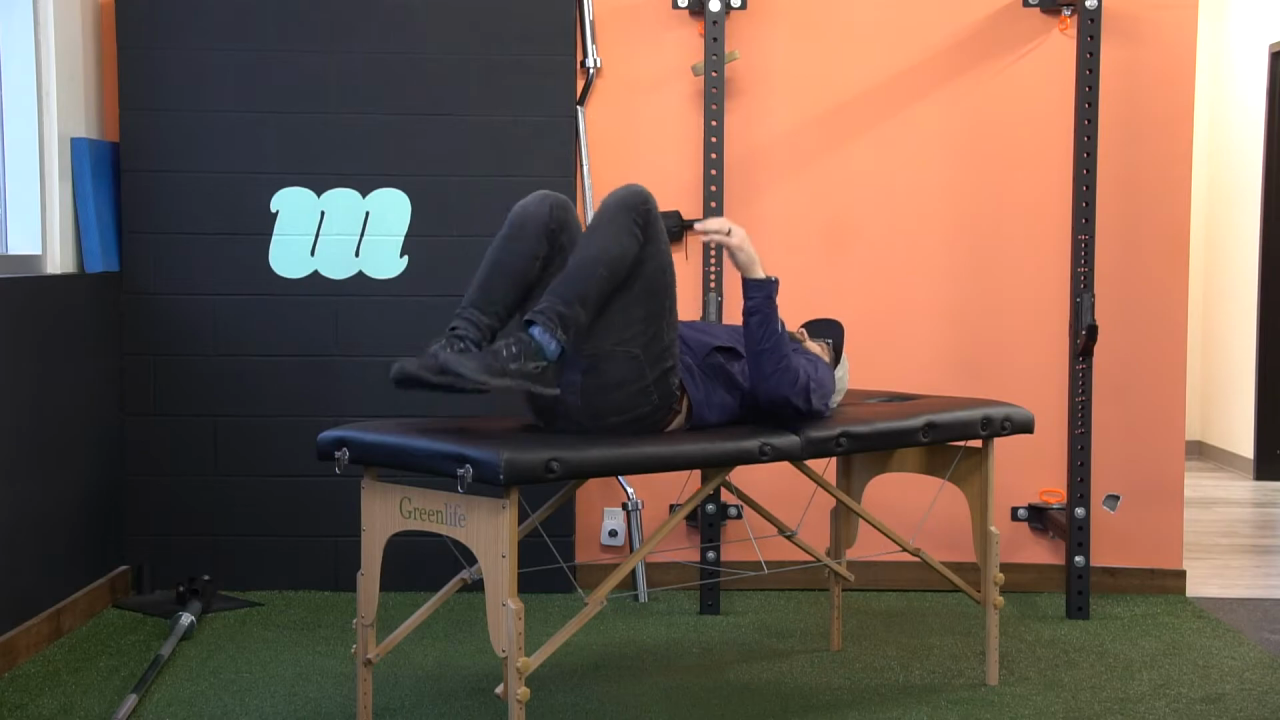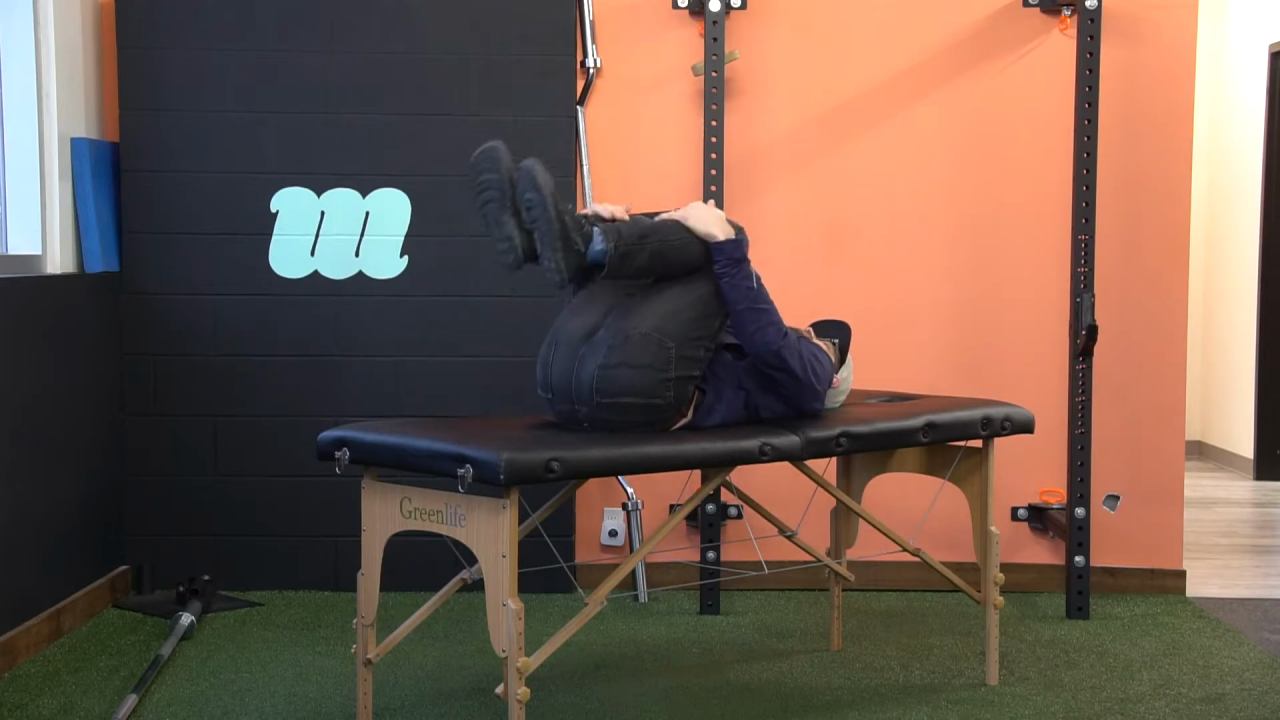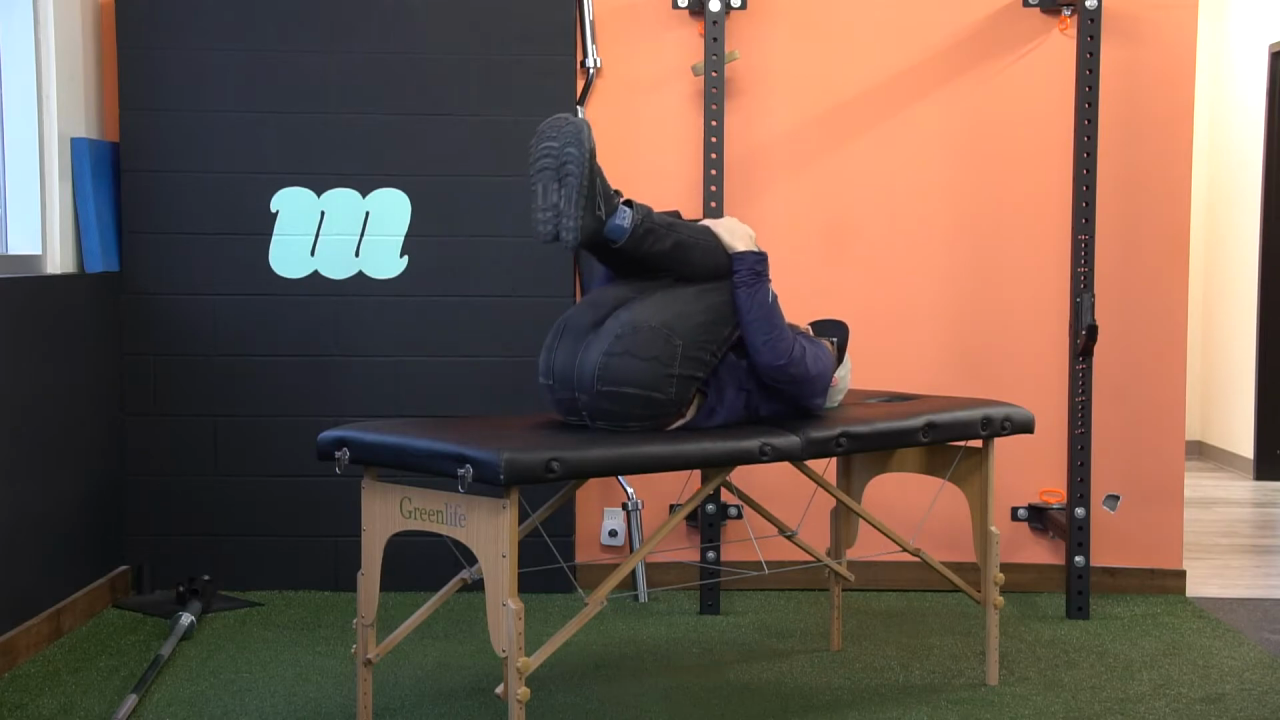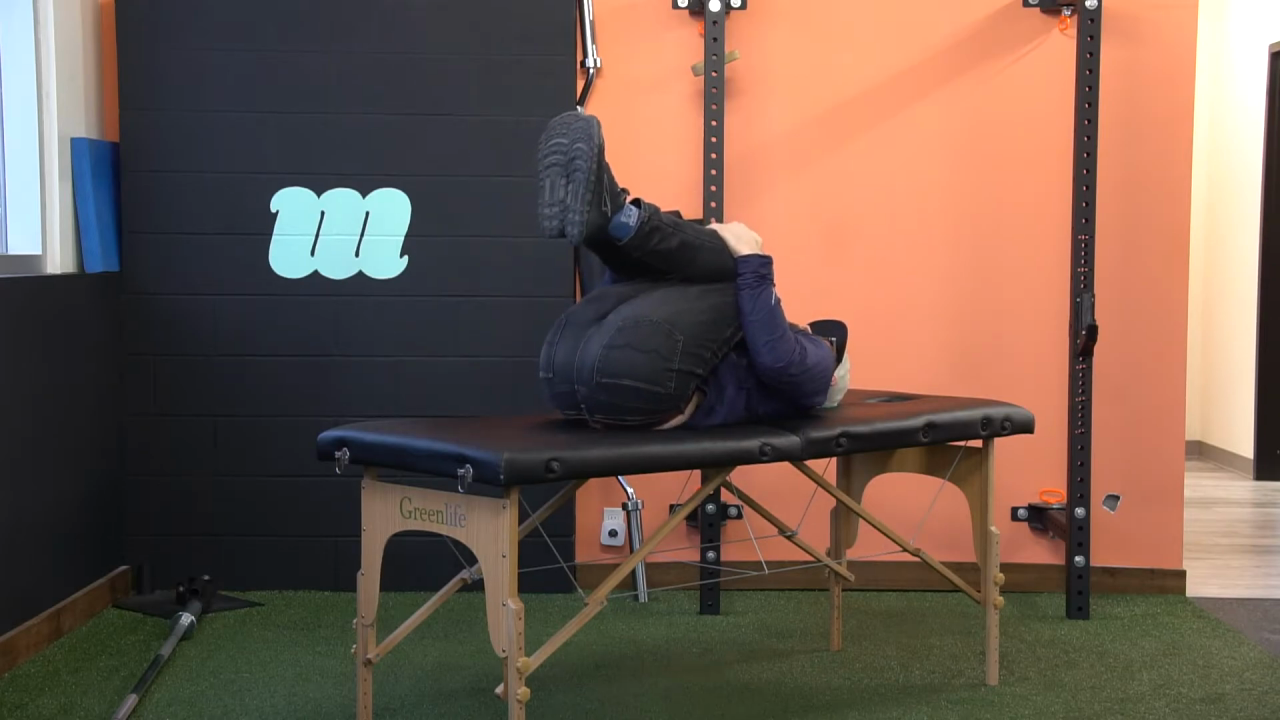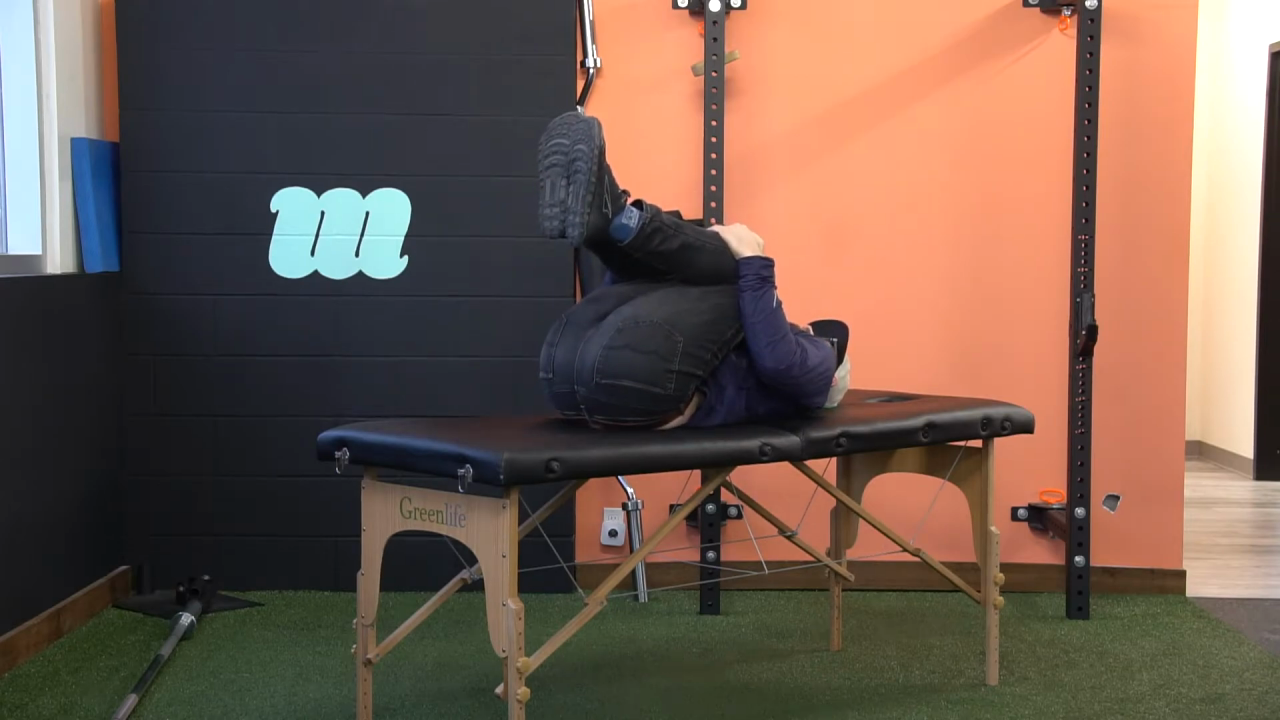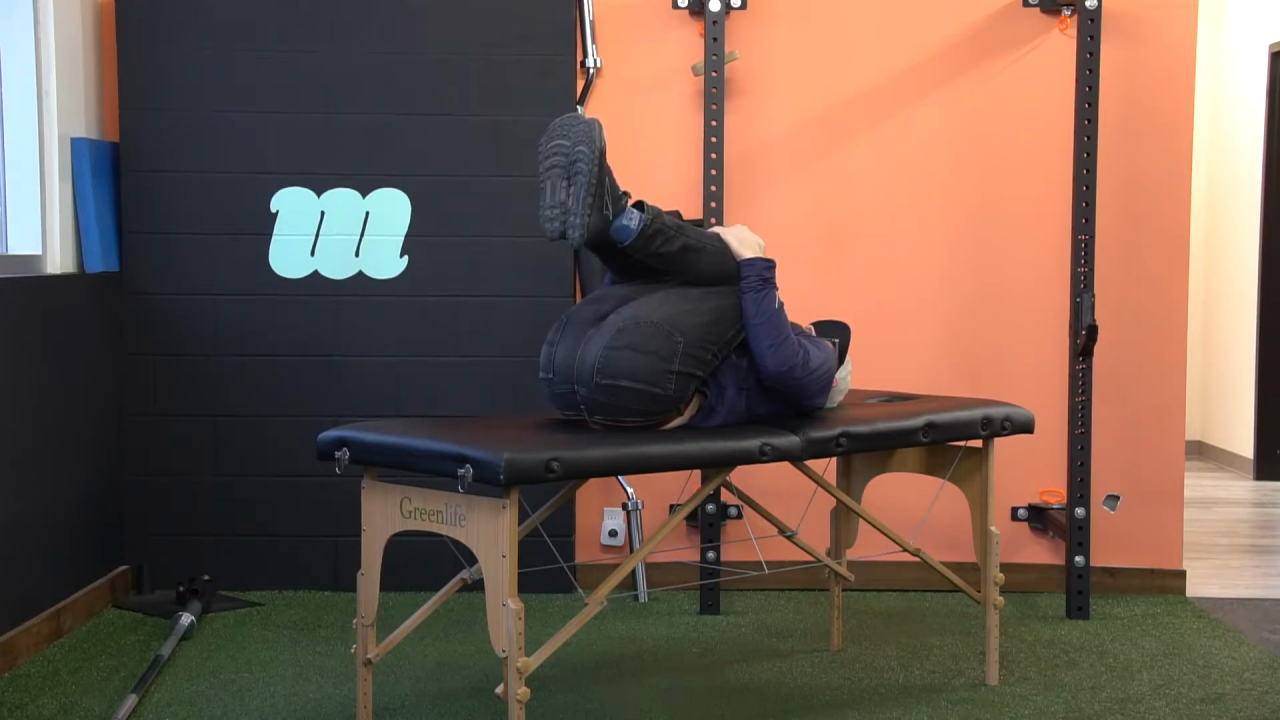
dt=0.5s
person 1, frame 1
left shoulder: (809, 375)
right shoulder: (729, 343)
left elbow: (776, 387)
right elbow: (614, 323)
left wrist: (755, 275)
left hip: (633, 393)
right hip: (570, 384)
left knee: (632, 203)
right knee: (546, 210)
left ankle: (533, 357)
right ankle: (460, 350)
person 1, frame 2
left shoulder: (807, 378)
right shoulder: (728, 344)
left elbow: (767, 339)
left wrist: (723, 240)
right wrist: (604, 233)
left hip: (636, 386)
left knee: (723, 248)
left ankle: (578, 240)
right ankle: (554, 238)
person 1, frame 3
left shoulder: (812, 369)
right shoulder: (732, 345)
left elbow: (775, 357)
left wrist: (747, 258)
left hip: (639, 376)
left ankle: (606, 215)
right ankle: (593, 216)
person 1, frame 4
left shoulder: (813, 364)
right shoulder: (735, 348)
left elbow: (776, 359)
left wrist: (751, 262)
left hip: (640, 379)
left knee: (739, 266)
left ankle: (609, 212)
right ankle: (603, 213)
person 1, frame 5
left shoulder: (815, 364)
right shoulder: (735, 348)
left elbow: (778, 361)
left wrist: (753, 263)
left knee: (740, 269)
left ankle: (614, 215)
right ankle: (602, 212)
person 1, frame 6
left shoulder: (815, 364)
right shoulder: (738, 351)
left elbow: (779, 363)
left wrist: (754, 264)
left knee: (740, 269)
left ankle: (613, 216)
right ankle: (605, 214)
